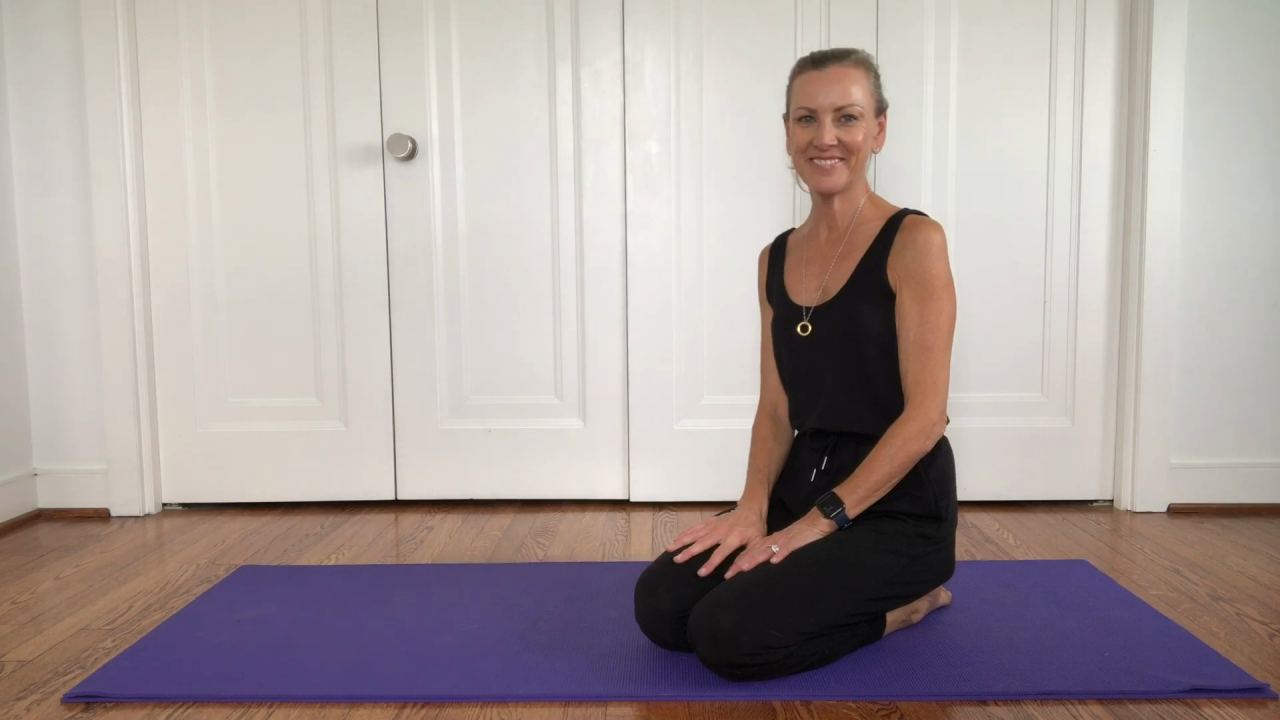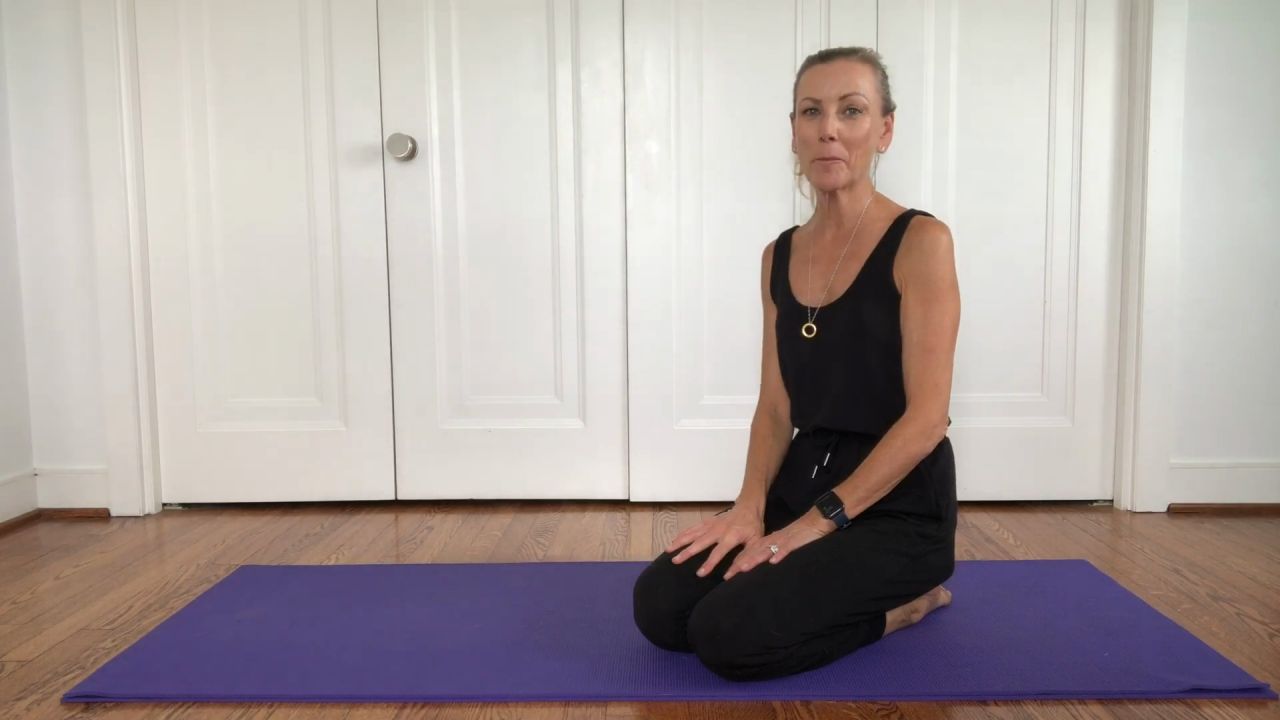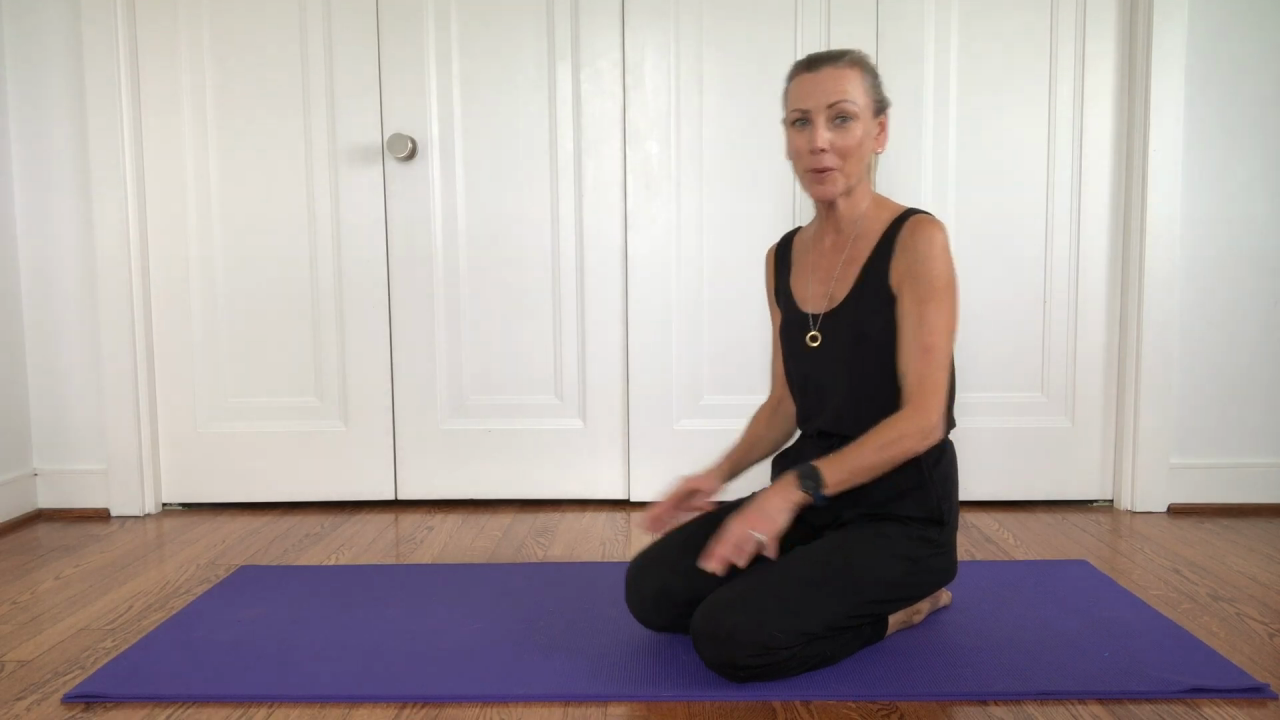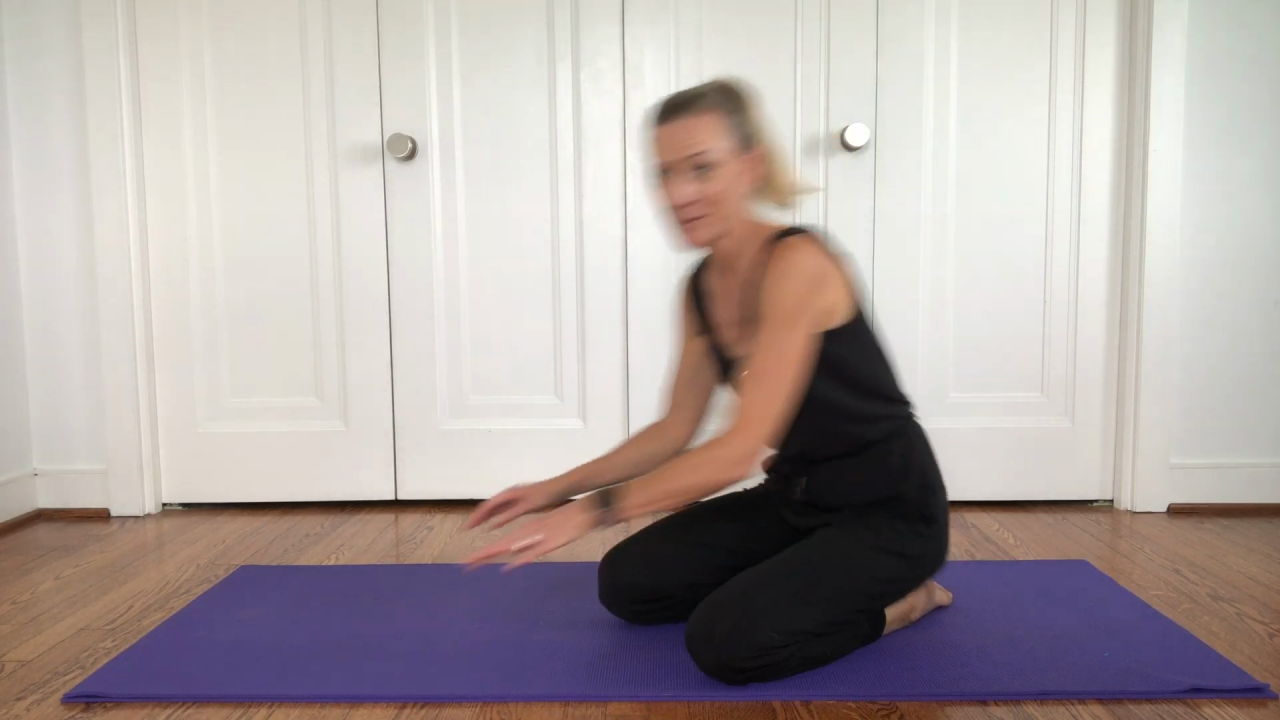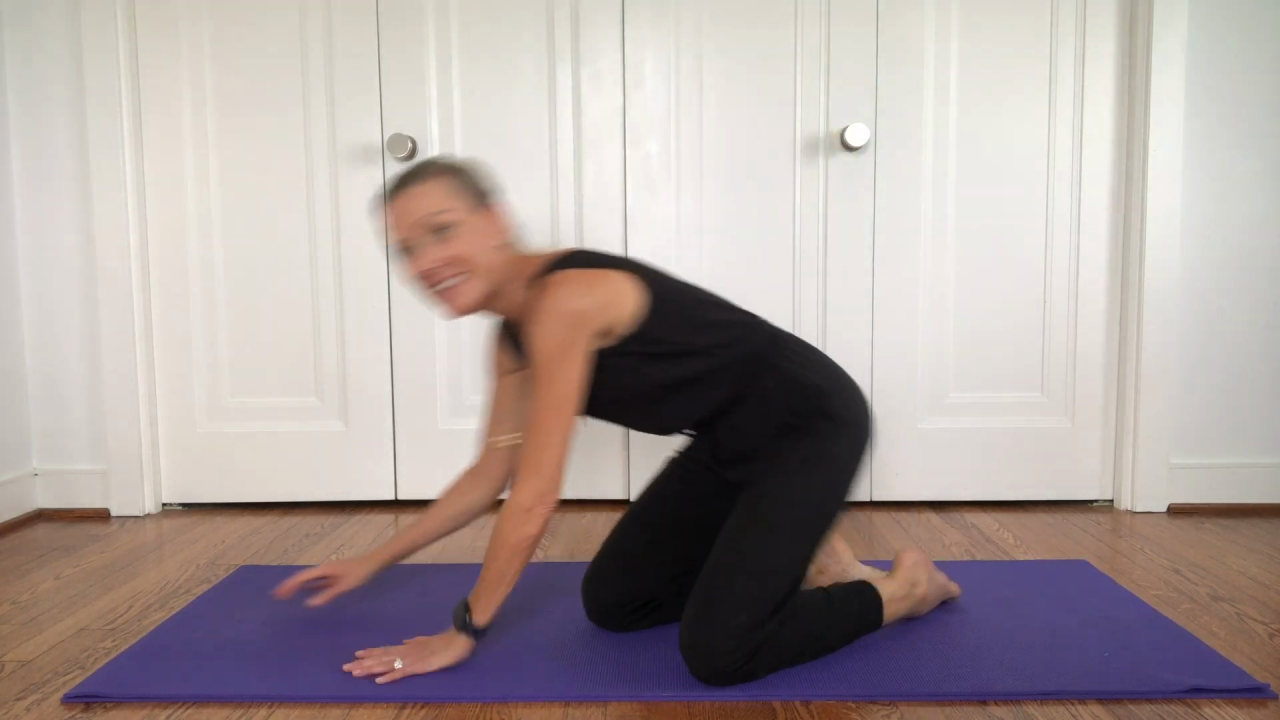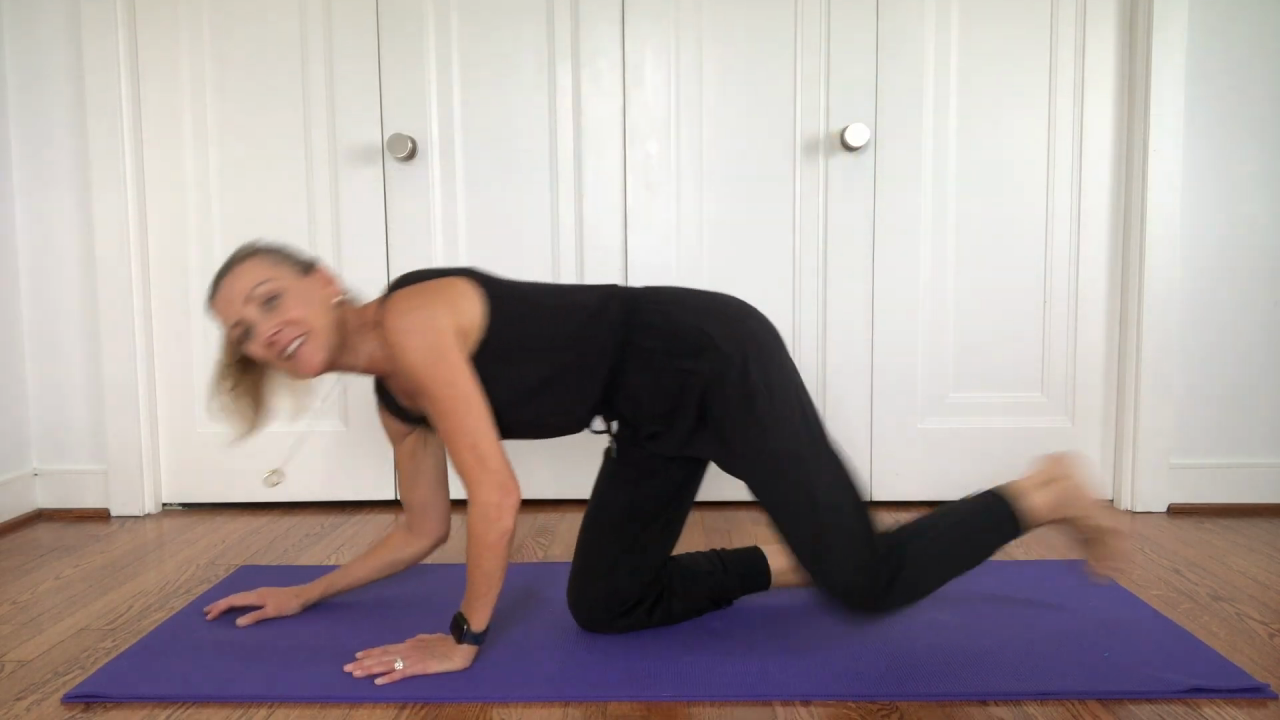
dt=0.3s
person 1, frame 1
left shoulder: (913, 241)
right shoulder: (776, 258)
left elbow: (924, 415)
right elbow: (776, 408)
left wrist: (823, 520)
right wrist: (754, 506)
left hip: (896, 505)
right hip: (804, 486)
left knee: (729, 634)
right knee: (661, 607)
left ankle: (903, 599)
right ankle: (851, 589)
person 1, frame 2
left shoulder: (920, 242)
right shoulder: (779, 256)
left elbow: (925, 419)
right elbow: (776, 405)
left wrist: (820, 522)
right wrist: (750, 506)
left hip: (895, 506)
right hip: (802, 484)
left knee: (726, 635)
right knee: (660, 609)
left ankle: (900, 602)
right ankle: (841, 589)
person 1, frame 3
left shoulder: (917, 241)
right shoulder: (783, 257)
left elbow: (922, 420)
left wrist: (792, 489)
right wrist: (719, 475)
left hip: (900, 511)
right hip: (808, 489)
left knee: (730, 636)
right knee: (653, 592)
left ankle: (903, 602)
right ankle: (819, 579)
person 1, frame 4
left shoulder: (798, 266)
right shoulder: (700, 289)
left elbow: (744, 446)
right elbow: (675, 429)
left wrist: (598, 509)
right wrist: (556, 488)
left hip: (889, 508)
right hip: (800, 496)
left knee: (726, 643)
right knee: (630, 586)
left ankle: (893, 601)
right ankle: (828, 574)
person 1, frame 5
left shoulder: (563, 298)
right shoulder: (516, 336)
left elbow: (534, 500)
right elbow: (490, 475)
left wrist: (464, 631)
right wrist: (372, 562)
left hip: (807, 425)
right hip: (728, 439)
left knee: (716, 650)
right knee: (609, 601)
left ankle: (896, 590)
right ankle: (798, 556)
person 1, frame 6
left shoulder: (410, 323)
right shoulder: (394, 391)
left elbow: (497, 494)
right elbow: (421, 529)
left wrist: (465, 639)
right wrist: (306, 593)
left hip: (708, 356)
right hip: (656, 403)
left knee: (865, 584)
right knee: (605, 606)
left ankle: (1042, 496)
right ankle: (791, 560)
